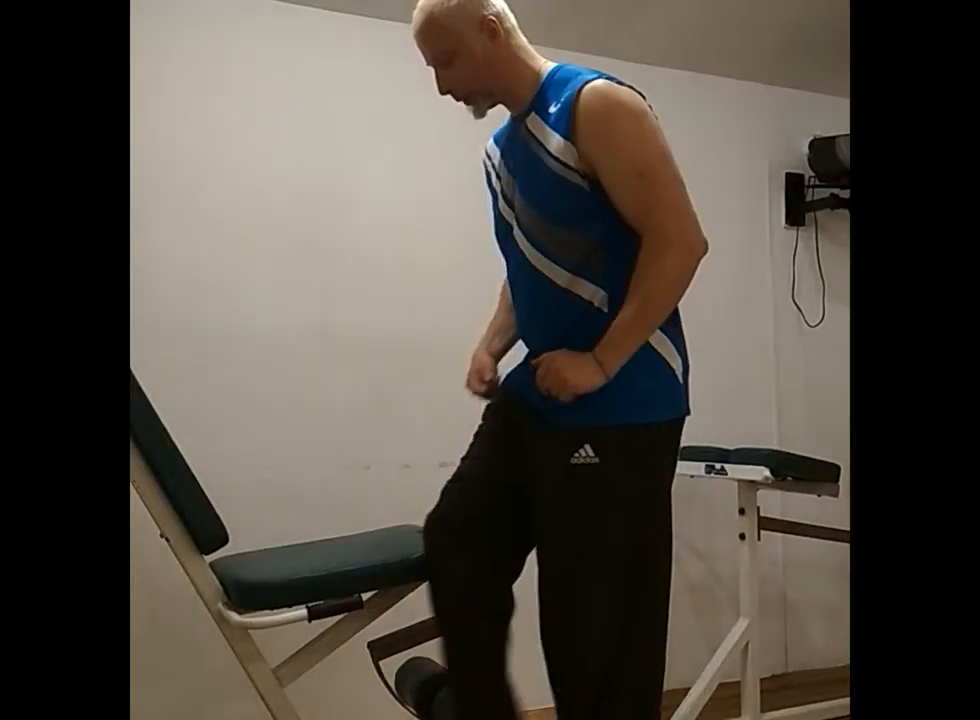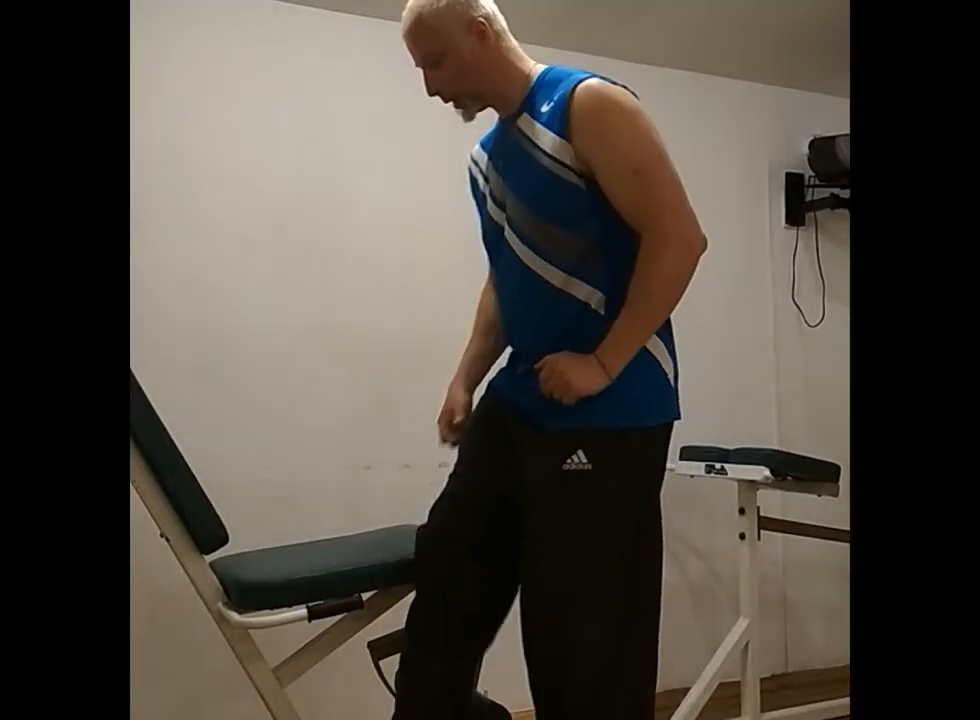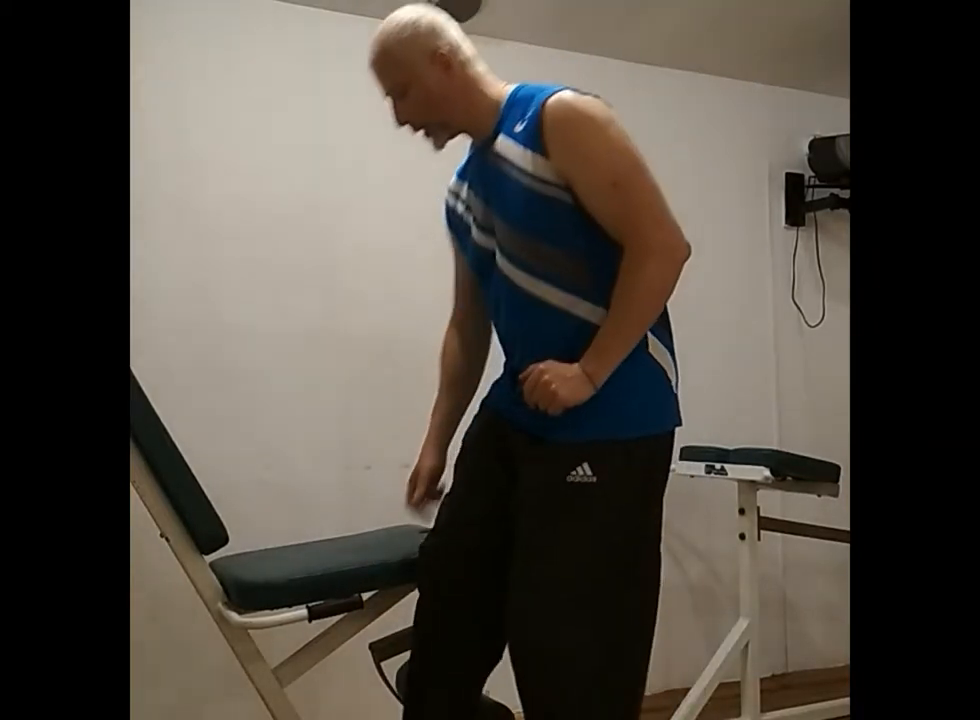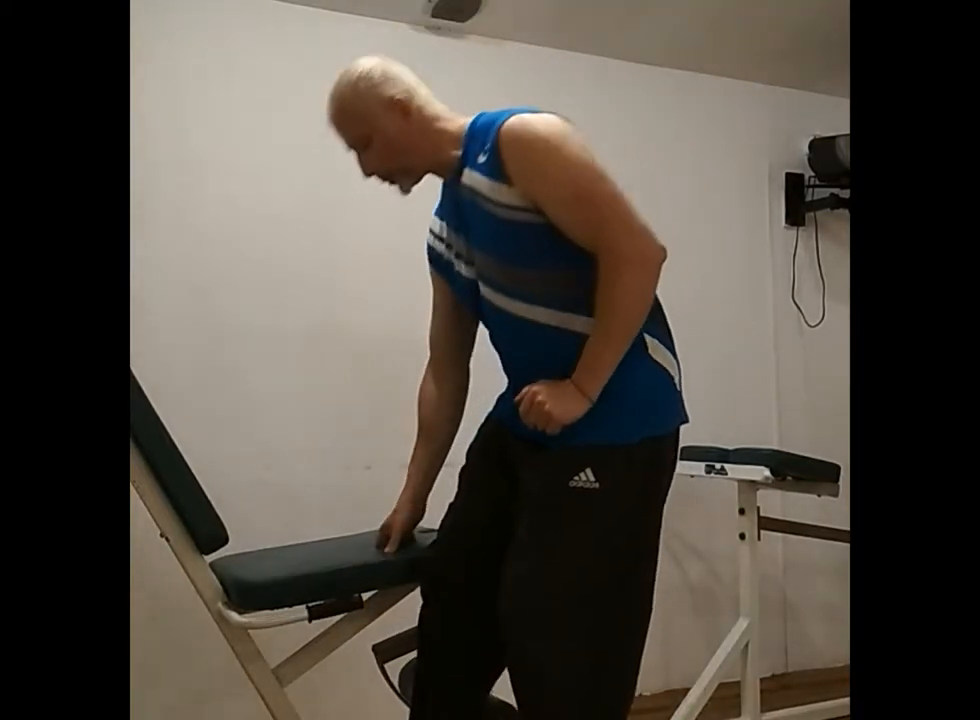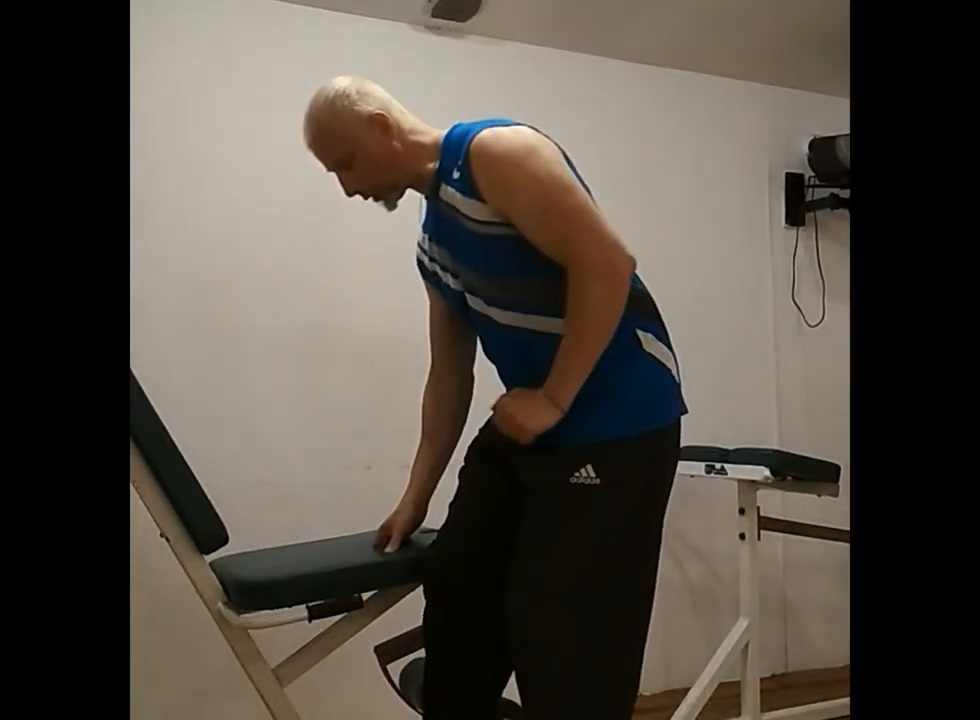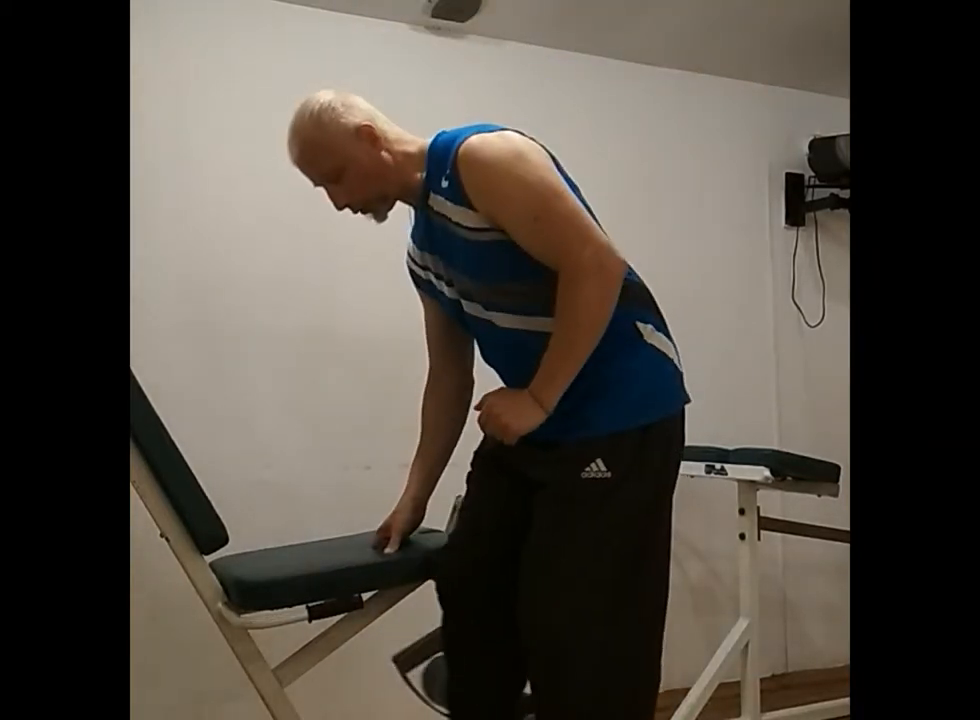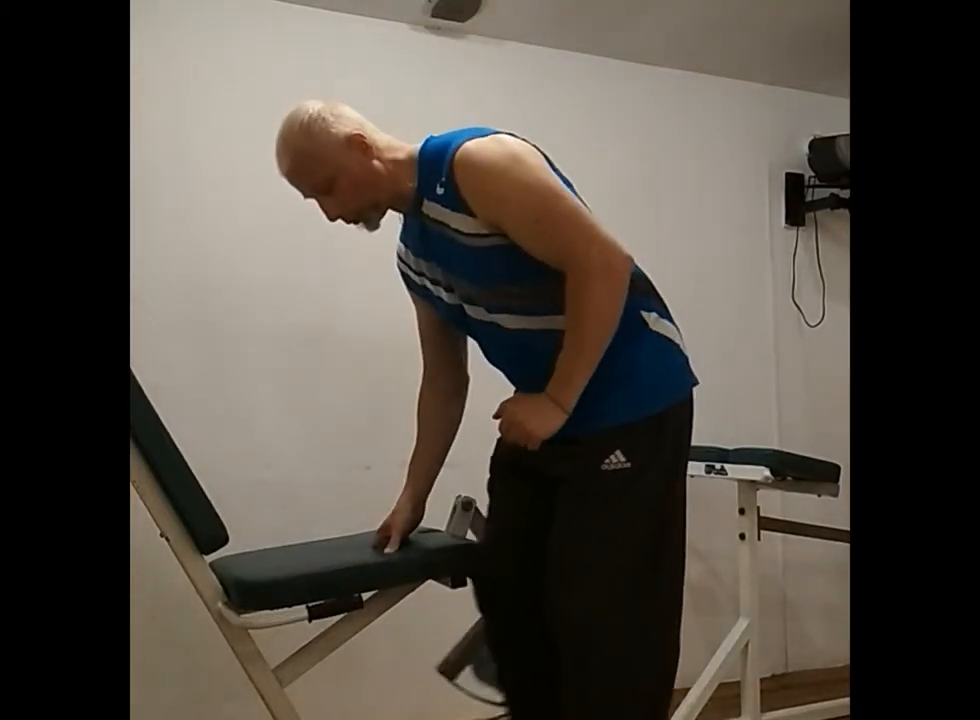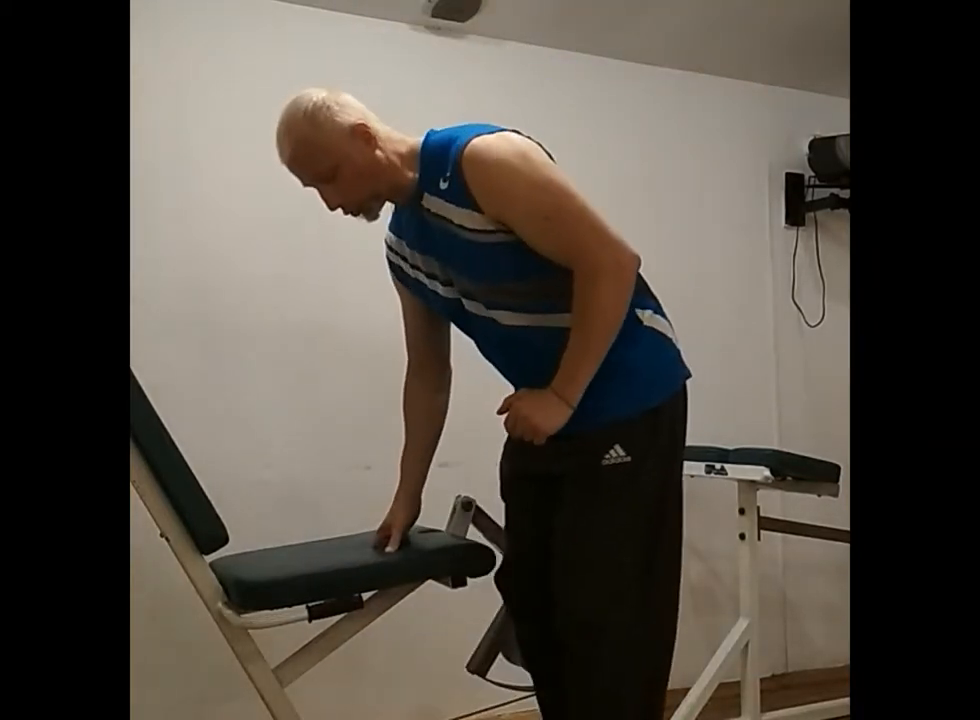
dt=0.2s
person 1, frame 1
left shoulder: (597, 106)
right shoulder: (500, 149)
left elbow: (679, 240)
left wrist: (601, 362)
right wrist: (490, 348)
left hip: (618, 407)
right hip: (535, 394)
left knee: (597, 615)
right knee: (455, 544)
person 1, frame 2
left shoulder: (589, 106)
right shoulder: (485, 157)
left elbow: (678, 238)
left wrist: (604, 362)
right wrist: (466, 380)
left hip: (609, 413)
right hip: (520, 399)
left knee: (584, 621)
right knee: (449, 568)
person 1, frame 3
left shoulder: (563, 120)
right shoulder: (463, 195)
left elbow: (662, 245)
right elbow: (468, 327)
left wrist: (588, 373)
right wrist: (437, 444)
left hip: (612, 422)
right hip: (516, 413)
left knee: (568, 625)
right knee: (452, 586)
person 1, frame 4
left shoulder: (523, 140)
right shoulder: (444, 233)
left elbow: (637, 252)
right elbow: (445, 370)
left wrist: (582, 390)
right wrist: (413, 494)
left hip: (618, 423)
right hip: (524, 421)
left knee: (556, 629)
right knee: (454, 592)
person 1, frame 5
left shoulder: (496, 152)
right shoulder: (432, 244)
left elbow: (606, 264)
right elbow: (450, 375)
left wrist: (552, 399)
right wrist: (416, 495)
left hip: (619, 421)
right hip: (525, 423)
left knee: (561, 624)
right knee: (456, 588)
person 1, frame 6
left shoulder: (483, 158)
right shoulder: (422, 251)
left elbow: (598, 266)
right elbow: (449, 378)
left wrist: (538, 399)
right wrist: (414, 496)
left hip: (623, 414)
right hip: (530, 422)
left knee: (579, 623)
right knee: (469, 586)
person 1, frame 7
left shoulder: (478, 162)
right shoulder: (412, 253)
left elbow: (604, 263)
right elbow: (444, 379)
left wrist: (557, 400)
right wrist: (414, 495)
left hip: (631, 404)
right hip: (543, 416)
left knee: (604, 615)
right knee: (509, 590)
person 1, frame 8
left shoulder: (484, 159)
right shoulder: (402, 245)
left elbow: (611, 260)
right elbow: (427, 372)
left wrist: (562, 396)
right wrist: (408, 494)
left hip: (626, 400)
right hip: (541, 413)
left knee: (605, 607)
right knee: (530, 592)
